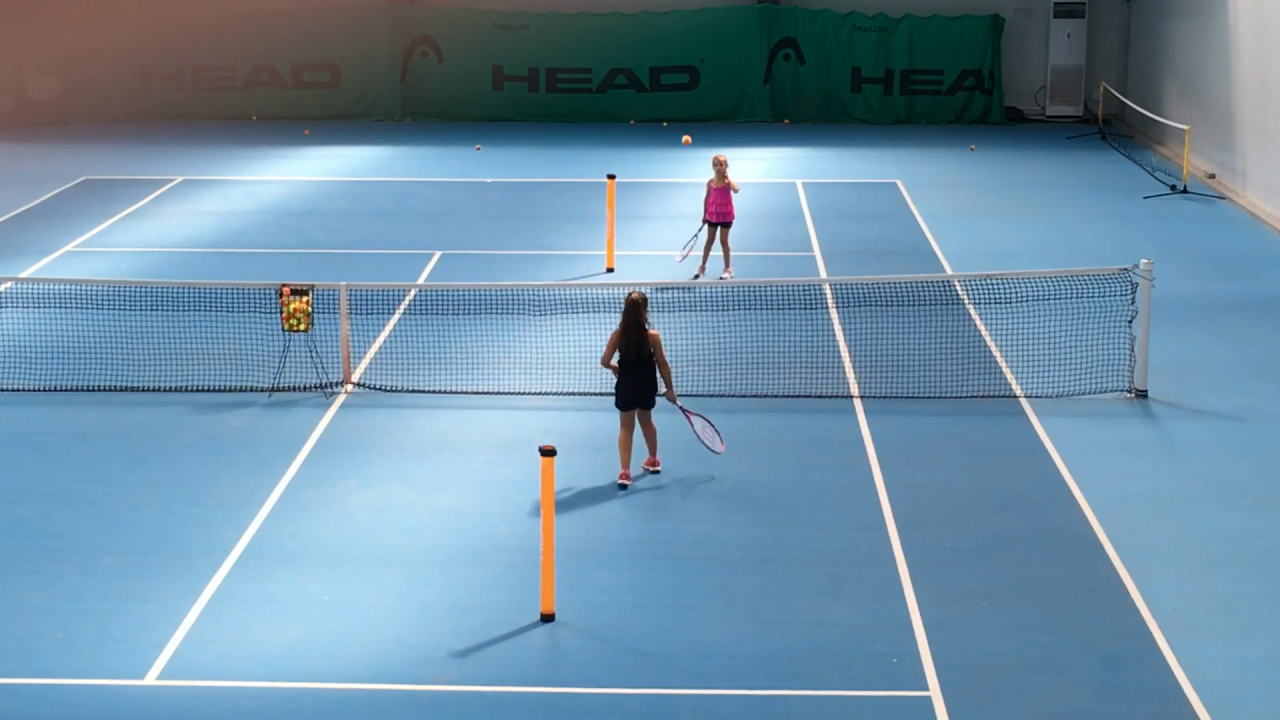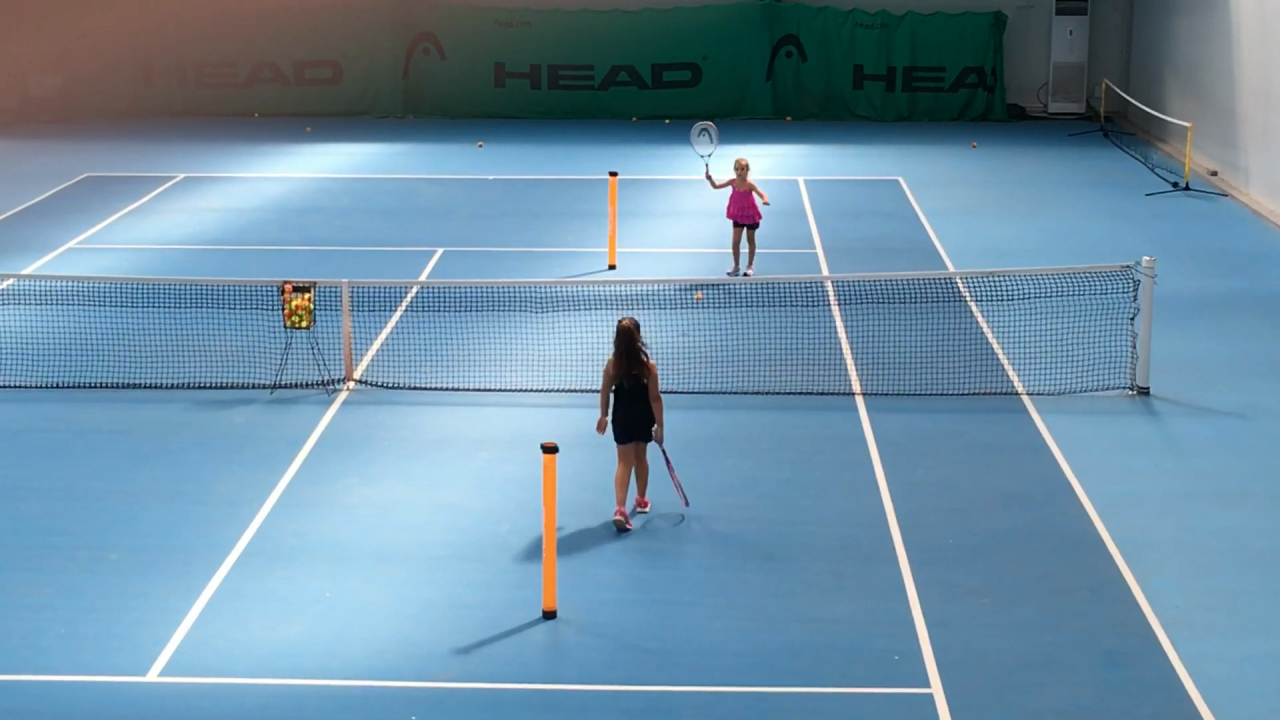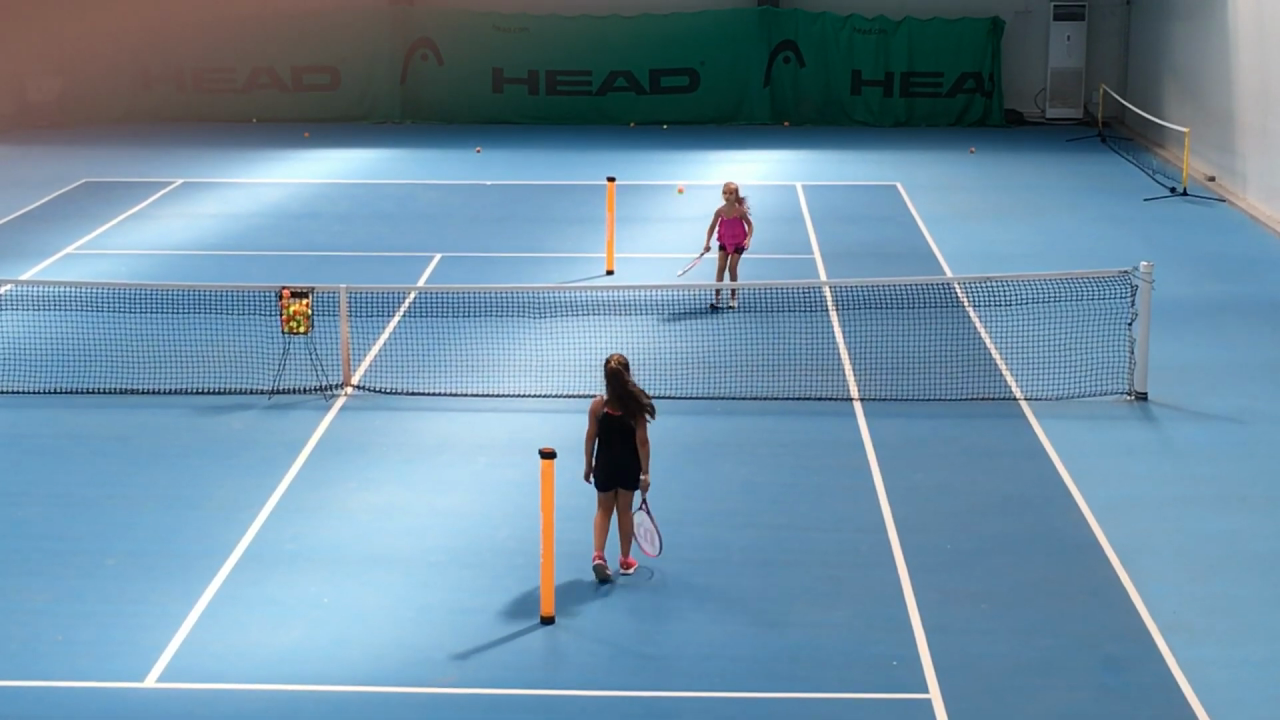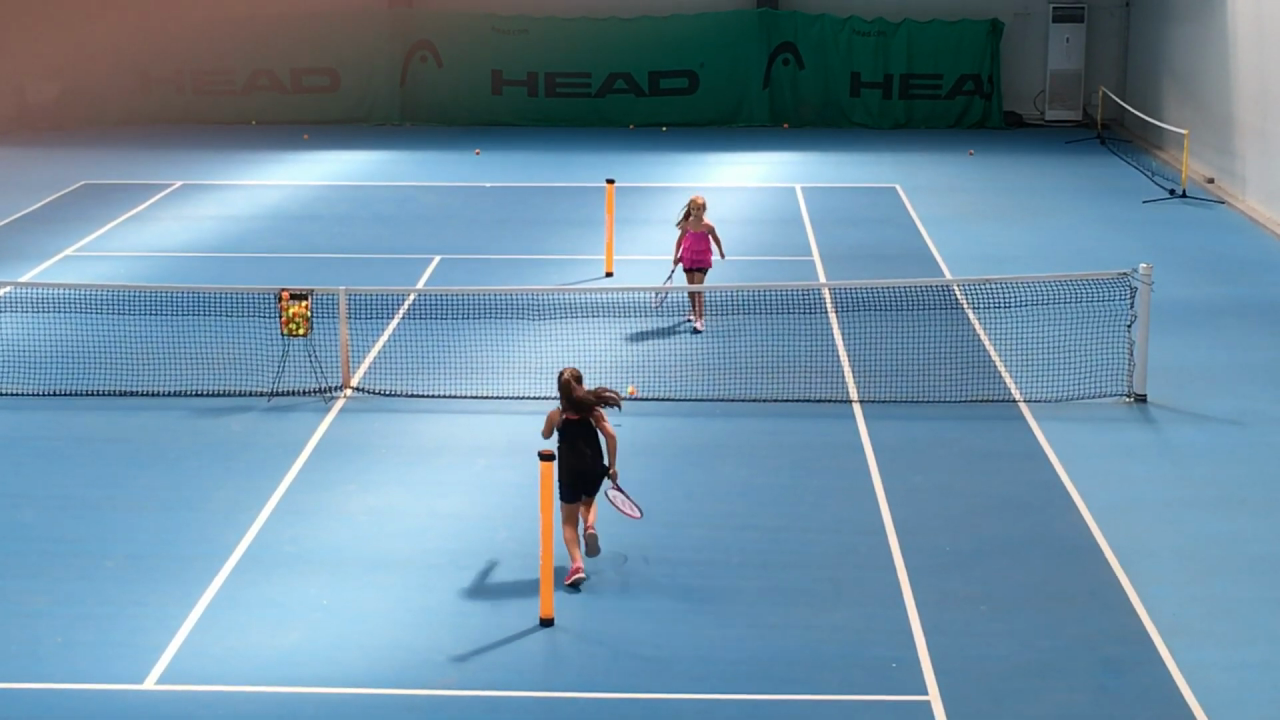
dt=1s
person 1, frame 1
left shoulder: (618, 334)
right shoulder: (652, 336)
left elbow: (605, 361)
right elbow: (662, 364)
left wrist: (616, 369)
right wrist: (670, 388)
left hip: (626, 387)
right hip: (647, 386)
left knee: (626, 428)
right knee: (646, 422)
left ankle: (625, 472)
right ankle: (653, 461)
person 1, frame 2
left shoulder: (611, 364)
right shoulder: (648, 365)
left elbow: (605, 393)
right elbow: (655, 397)
left wrist: (603, 416)
right wrist: (659, 425)
left hip: (622, 419)
right hip: (644, 419)
left knee: (624, 463)
right knee: (641, 459)
left ankle: (620, 510)
right ankle: (641, 500)
person 1, frame 3
left shoulder: (597, 405)
right shoulder: (637, 406)
left elbow: (590, 439)
right elbow: (642, 442)
left wrist: (588, 465)
right wrist: (645, 472)
left hip: (604, 465)
right hip: (629, 466)
left knee: (603, 510)
right knee: (625, 512)
left ankle: (598, 555)
right ankle: (625, 560)
person 1, frame 4
left shoulder: (556, 415)
right shoulder: (593, 409)
left elbow: (545, 434)
right elbow: (610, 436)
right wrist: (612, 466)
left hip: (570, 471)
right hip: (594, 470)
left knee: (569, 522)
right knee: (588, 505)
left ankle: (576, 567)
right ankle: (590, 528)
